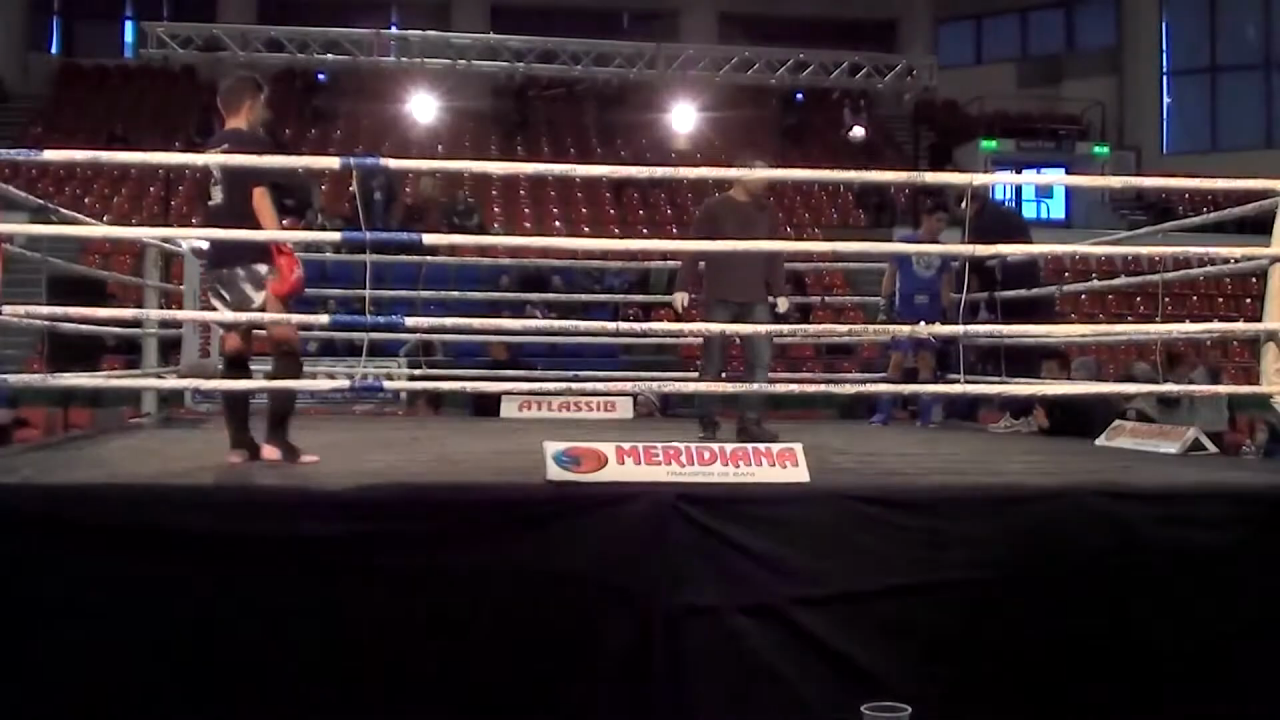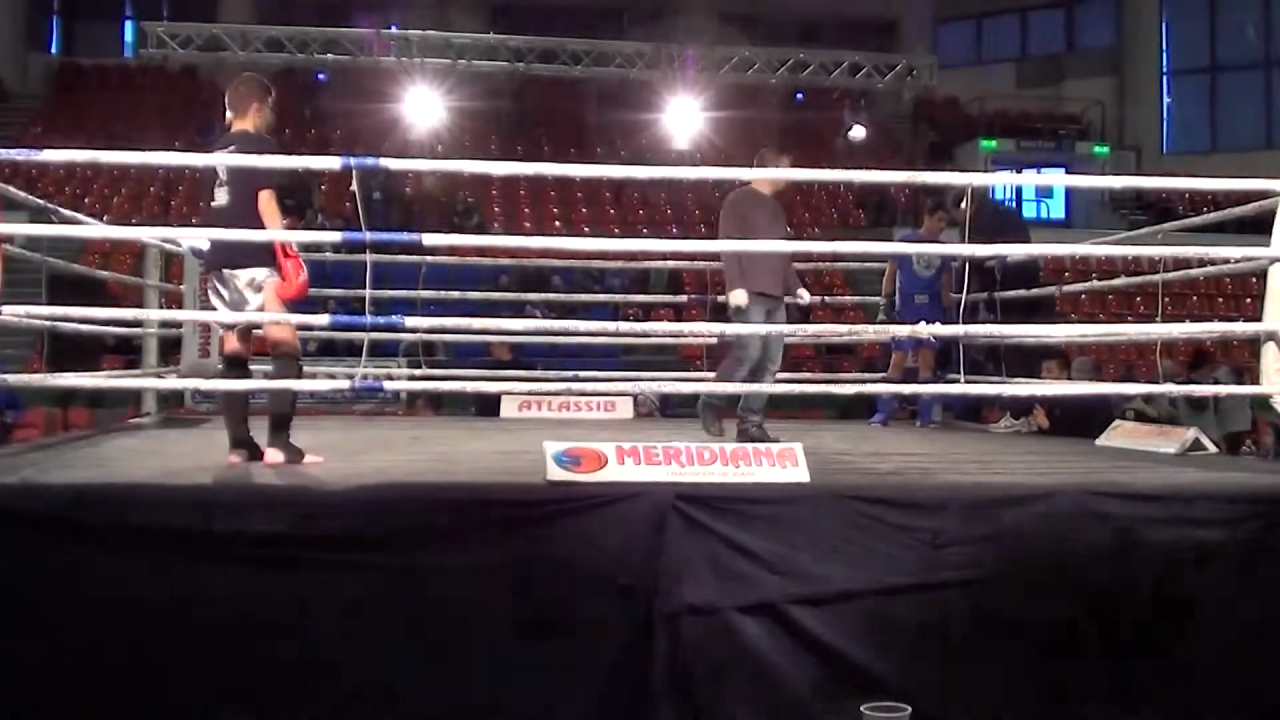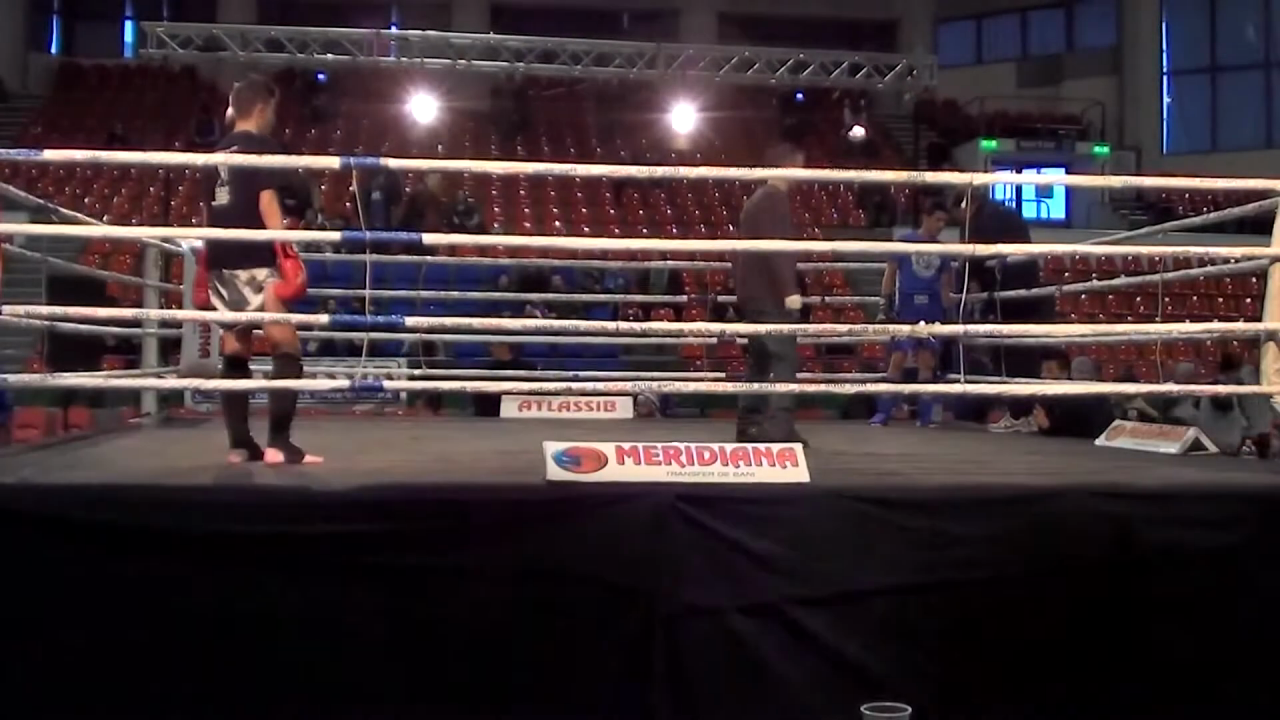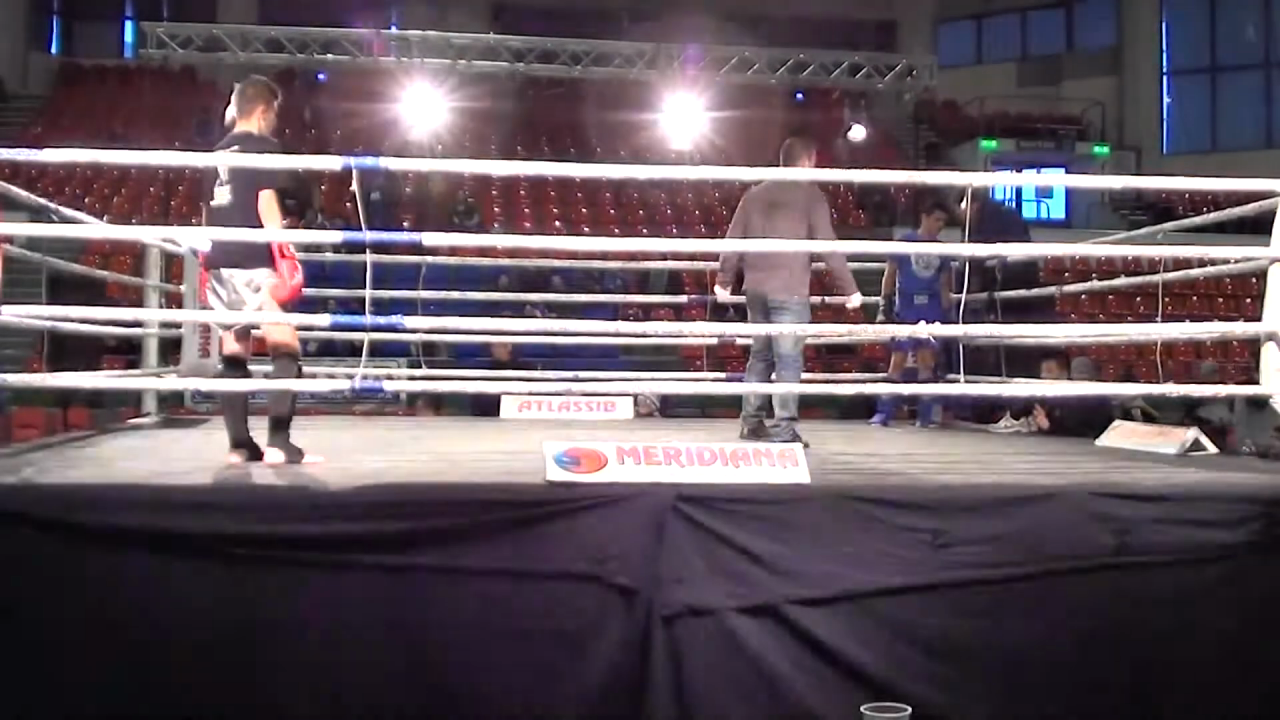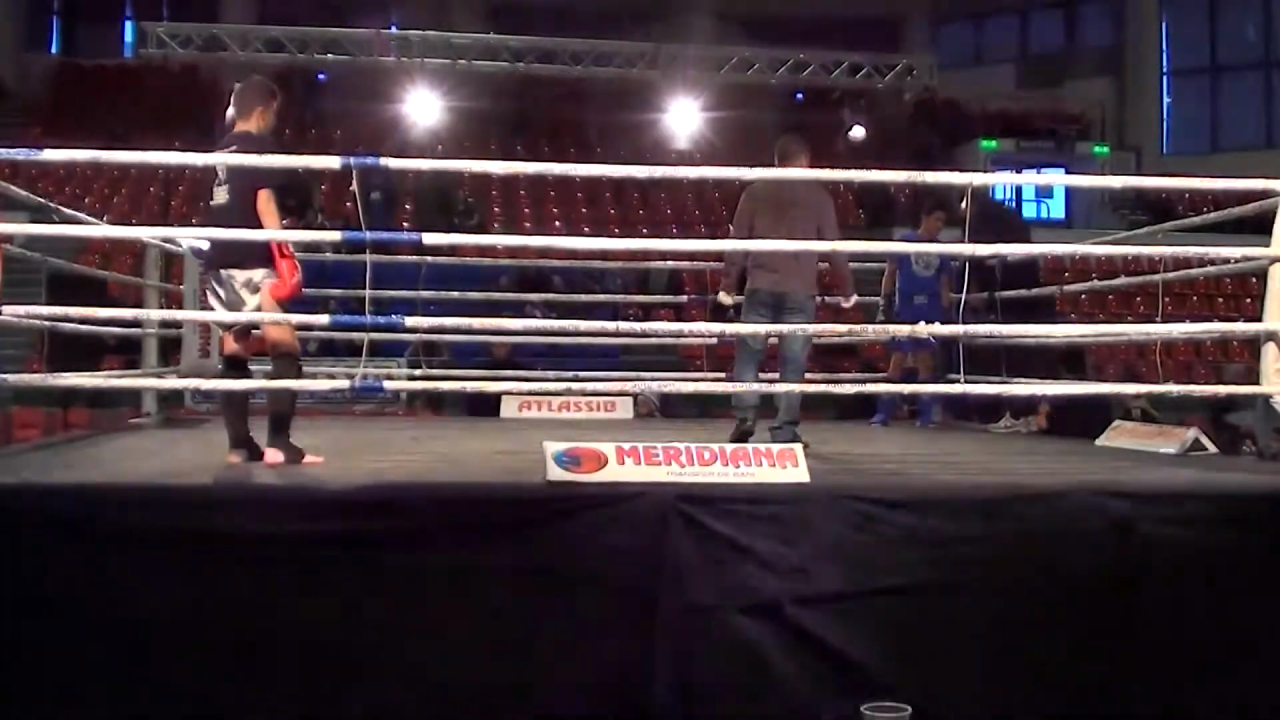
dt=0.3s
person 1, frame 1
left shoulder: (211, 151)
right shoulder: (255, 143)
left elbow: (211, 208)
right elbow: (260, 198)
right wrist: (282, 249)
left hip: (220, 260)
right hip: (252, 258)
left knee: (236, 349)
right knee: (287, 344)
left ankle: (240, 442)
right ankle: (275, 439)
person 1, frame 2
left shoulder: (215, 154)
right shoulder: (262, 146)
left elbow: (212, 210)
right elbow: (266, 202)
left hip: (220, 262)
right hip: (254, 260)
left knee: (234, 351)
right knee: (285, 347)
left ankle: (239, 444)
right ankle: (278, 443)
person 1, frame 3
left shoulder: (216, 153)
right shoulder: (263, 148)
left elbow: (208, 211)
right elbow: (267, 202)
left wrist: (207, 262)
right wrist: (286, 254)
left hip: (221, 263)
right hip: (255, 262)
left knee: (235, 352)
right knee: (287, 347)
left ankle: (239, 443)
right ankle: (279, 443)
person 1, frame 4
left shoulder: (217, 154)
right shoulder: (264, 147)
left elbow: (208, 212)
right elbow: (266, 202)
left wrist: (207, 264)
right wrist: (285, 254)
left hip: (221, 263)
right hip: (254, 261)
left knee: (234, 353)
right knee: (286, 348)
left ankle: (239, 443)
right ankle: (279, 443)
person 1, frame 5
left shoulder: (217, 153)
right shoulder: (261, 147)
left elbow: (211, 209)
right elbow: (264, 200)
right wrist: (283, 253)
left hip: (219, 263)
right hip: (251, 262)
left knee: (234, 352)
right knee: (285, 347)
left ankle: (239, 444)
right ankle: (278, 443)
person 2, frame 1
left shoulder: (766, 212)
right shoulder: (713, 208)
left elbow: (773, 256)
right elbow: (695, 250)
left wrist: (779, 292)
right wrist: (682, 287)
left hip: (757, 300)
right hip: (719, 298)
left knee: (760, 359)
right knee: (714, 362)
left ankle: (751, 422)
right ankle: (707, 421)
person 2, frame 2
left shoulder: (777, 208)
right shoulder: (738, 200)
right elbow: (728, 244)
left wrist: (795, 286)
right wrist: (735, 285)
left hip: (775, 296)
right hip: (748, 293)
left knee: (769, 362)
right knee: (748, 352)
left ankle: (751, 423)
right ankle: (711, 404)
person 2, frame 3
left shoulder: (758, 199)
right shoulder: (776, 198)
right elbow: (779, 248)
right wrist: (790, 290)
left hip: (749, 292)
right hip: (768, 293)
left knee: (759, 359)
right knee: (784, 357)
left ankle: (749, 422)
right ankle: (779, 425)
person 2, frame 4
left shoulder: (754, 194)
right shoulder: (811, 194)
left elbow: (734, 239)
right elbow: (827, 245)
left wrist: (724, 279)
right wrist: (848, 288)
left hip: (756, 288)
right hip: (790, 291)
left knee: (760, 356)
right knee: (789, 361)
left ankle: (752, 421)
right ankle: (784, 430)
person 2, frame 5
left shoulder: (755, 193)
right shoulder: (818, 194)
left elbow: (738, 243)
right elbow: (833, 245)
left wrist: (728, 285)
right wrist: (846, 289)
left hip: (761, 287)
right hip: (800, 291)
left knee: (749, 355)
right knee: (793, 364)
left ankle: (745, 416)
right ankle: (785, 432)
person 3, frame 1
right shoulder: (905, 242)
left elbow: (945, 285)
right elbow: (891, 273)
left wrist: (946, 314)
right wrist: (885, 304)
left hip: (932, 309)
right hip: (906, 307)
left knee: (927, 360)
right knee: (897, 358)
left ankle: (925, 414)
right ankle: (882, 412)
person 3, frame 2
right shoulder: (906, 241)
left elbow: (945, 285)
right elbow: (891, 273)
left wrist: (947, 313)
right wrist: (885, 304)
left hip: (933, 309)
right hip: (907, 307)
left knee: (927, 360)
right knee: (898, 358)
left ankle: (925, 415)
right ankle: (883, 412)
person 3, frame 3
right shoulder: (905, 241)
left elbow: (945, 285)
right elbow: (890, 273)
left wrist: (947, 314)
right wrist: (885, 304)
left hip: (932, 309)
right hip: (906, 307)
left knee: (927, 361)
right knee: (898, 359)
left ankle: (925, 415)
right ankle: (883, 412)
person 3, frame 4
right shoulder: (905, 241)
left elbow: (944, 285)
right elbow: (890, 273)
left wrist: (947, 314)
right wrist: (885, 304)
left hip: (932, 309)
right hip: (906, 307)
left knee: (927, 361)
right knee: (898, 359)
left ankle: (925, 414)
right ankle: (883, 412)
person 3, frame 5
right shoulder: (905, 242)
left elbow: (944, 285)
right elbow: (890, 273)
left wrist: (947, 314)
right wrist: (885, 305)
left hip: (932, 311)
right hip: (906, 308)
left knee: (927, 362)
right knee: (898, 359)
left ankle: (925, 414)
right ankle: (884, 412)
person 4, frame 1
left shoulder: (979, 222)
right shoulder: (1012, 216)
left elbow: (975, 263)
left wrist: (973, 289)
left hip: (1006, 289)
right hip: (1028, 289)
left knee: (1009, 354)
right knee: (1025, 354)
left ankle: (1016, 415)
right ankle: (1028, 413)
person 4, frame 2
left shoulder: (977, 223)
right shoulder: (1009, 215)
left elbow: (975, 265)
left hip: (1005, 288)
left knee: (1007, 348)
right knee: (1025, 347)
person 4, frame 3
left shoulder: (978, 222)
right shoulder: (1010, 216)
left elbow: (975, 260)
left wrist: (974, 284)
left hip: (1006, 289)
right hip: (1027, 285)
left knee: (1008, 352)
right knee: (1025, 353)
left ankle: (1016, 414)
right ankle: (1028, 413)
person 4, frame 4
left shoulder: (979, 221)
right shoulder: (1010, 215)
left elbow: (975, 264)
left wrist: (974, 294)
left hip: (1004, 289)
right hip: (1027, 287)
left knee: (1007, 348)
right knee: (1025, 348)
person 4, frame 5
left shoulder: (980, 220)
right shoulder: (1011, 216)
left elbow: (977, 258)
left wrist: (977, 293)
left hip: (1007, 287)
right hip: (1028, 283)
left knee: (1008, 352)
right knee: (1028, 351)
left ankle: (1015, 415)
right ankle: (1030, 414)
